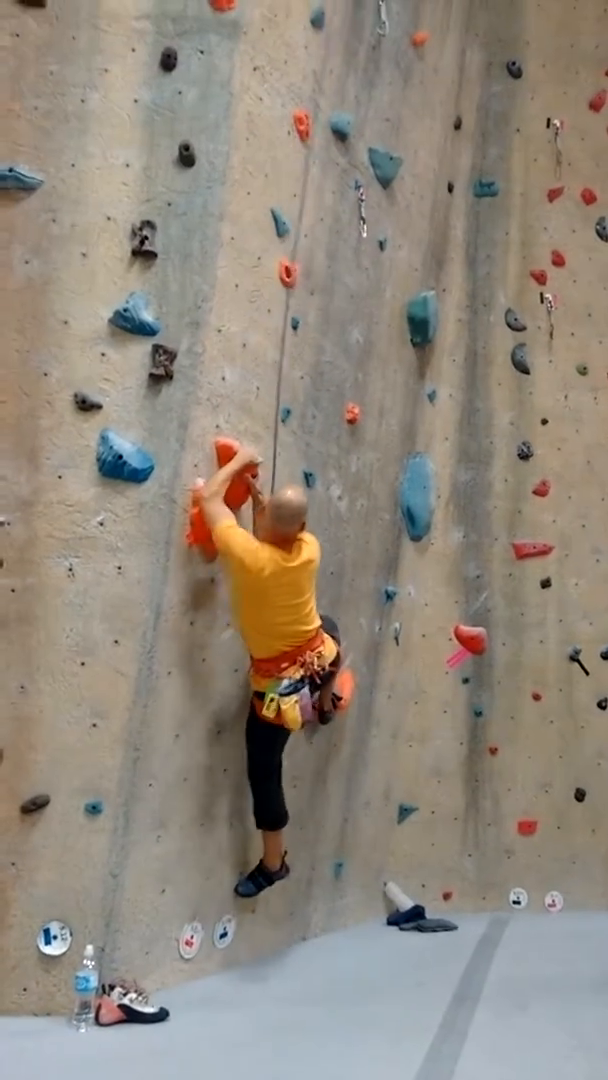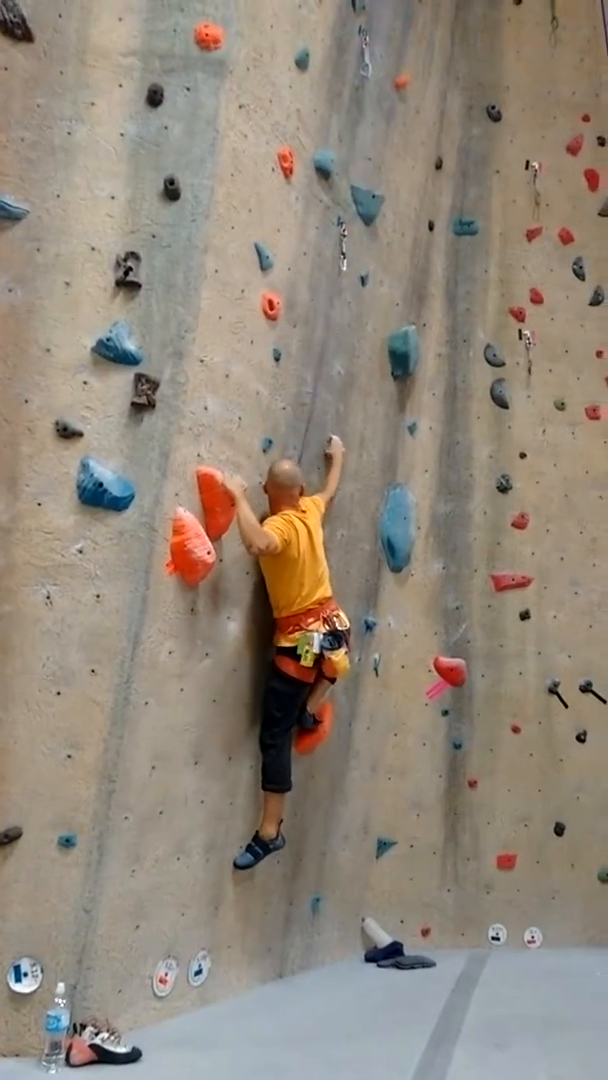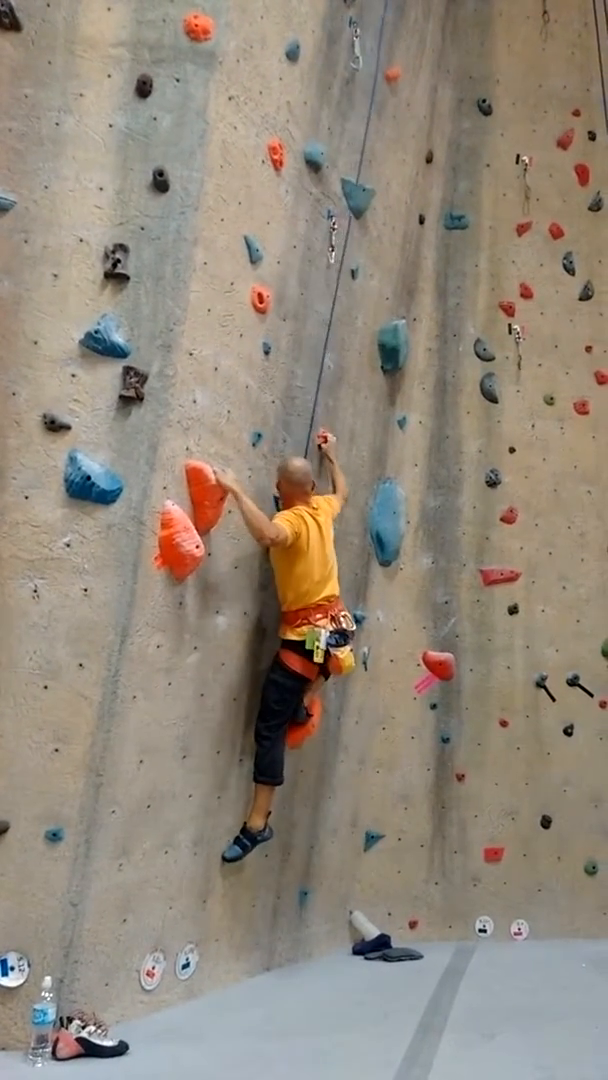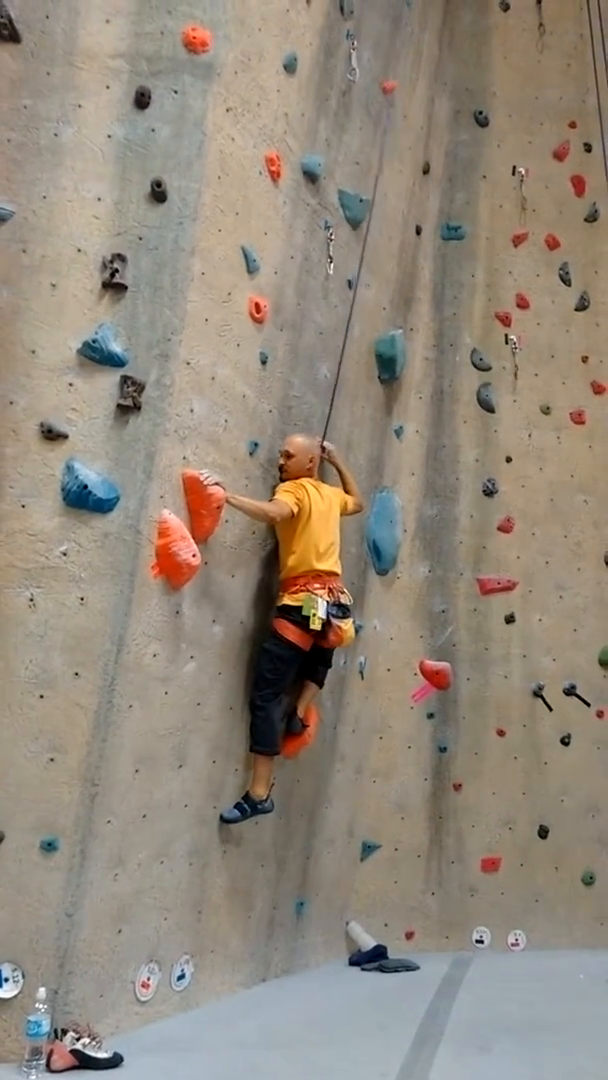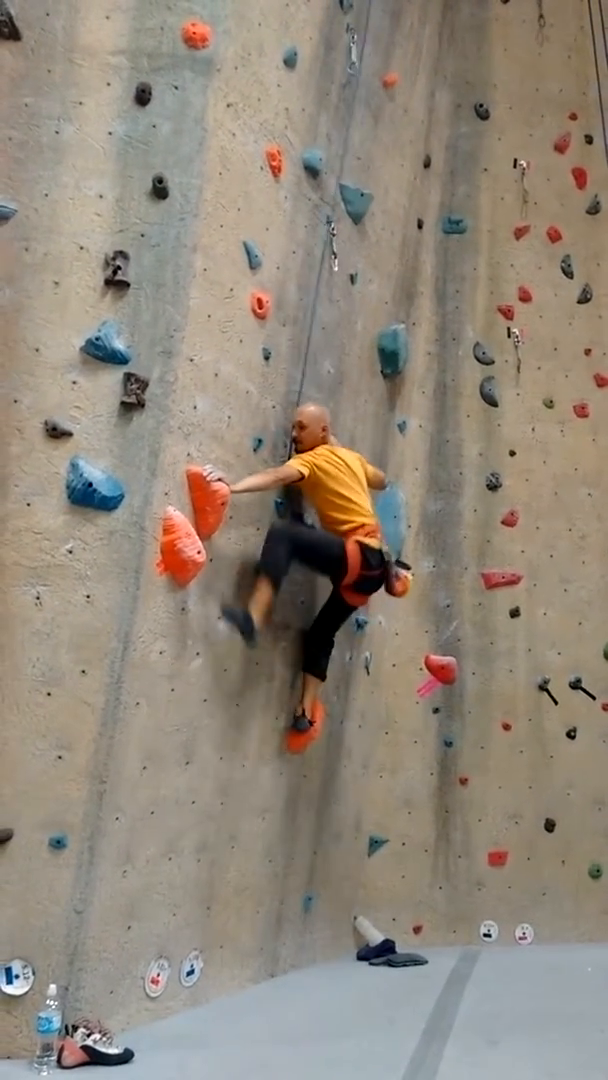
dt=1s
person 1, frame 1
left shoulder: (246, 553)
right shoulder: (310, 550)
left elbow: (207, 495)
left wrist: (239, 461)
right wrist: (259, 504)
left hip: (276, 680)
right hip: (320, 658)
left knee: (263, 772)
left ankle: (271, 864)
right ankle: (326, 702)
person 1, frame 2
left shoulder: (278, 526)
right shoulder: (311, 510)
left elbow: (257, 544)
right elbow: (331, 488)
left wrist: (239, 497)
right wrist: (337, 455)
left hip: (299, 638)
right hip: (332, 625)
left knee: (274, 734)
left ankle: (270, 831)
right ankle: (312, 709)
person 1, frame 3
left shoulder: (292, 520)
right shoulder: (323, 508)
left elbow: (267, 534)
right elbow: (342, 493)
left wrist: (236, 490)
right wrist: (331, 458)
left hip: (305, 633)
right hip: (335, 623)
left knee: (270, 726)
left ankle: (257, 824)
right ankle: (305, 703)
person 1, frame 4
left shoulder: (294, 490)
right shoulder: (330, 493)
left elbow: (273, 513)
right elbow: (357, 502)
left wrist: (227, 496)
right wrist: (338, 463)
left hip: (303, 601)
right hip: (334, 600)
left knee: (266, 695)
right knee: (318, 658)
left ankle: (259, 794)
right ankle: (299, 713)
person 1, frame 5
left shoulder: (312, 459)
right shoulder: (350, 456)
left elbow: (278, 476)
right elbow: (381, 481)
left wrist: (230, 489)
left hip: (357, 552)
right hip: (370, 562)
left knee: (280, 536)
right knee: (322, 633)
left ankle: (252, 619)
right ankle: (306, 712)
